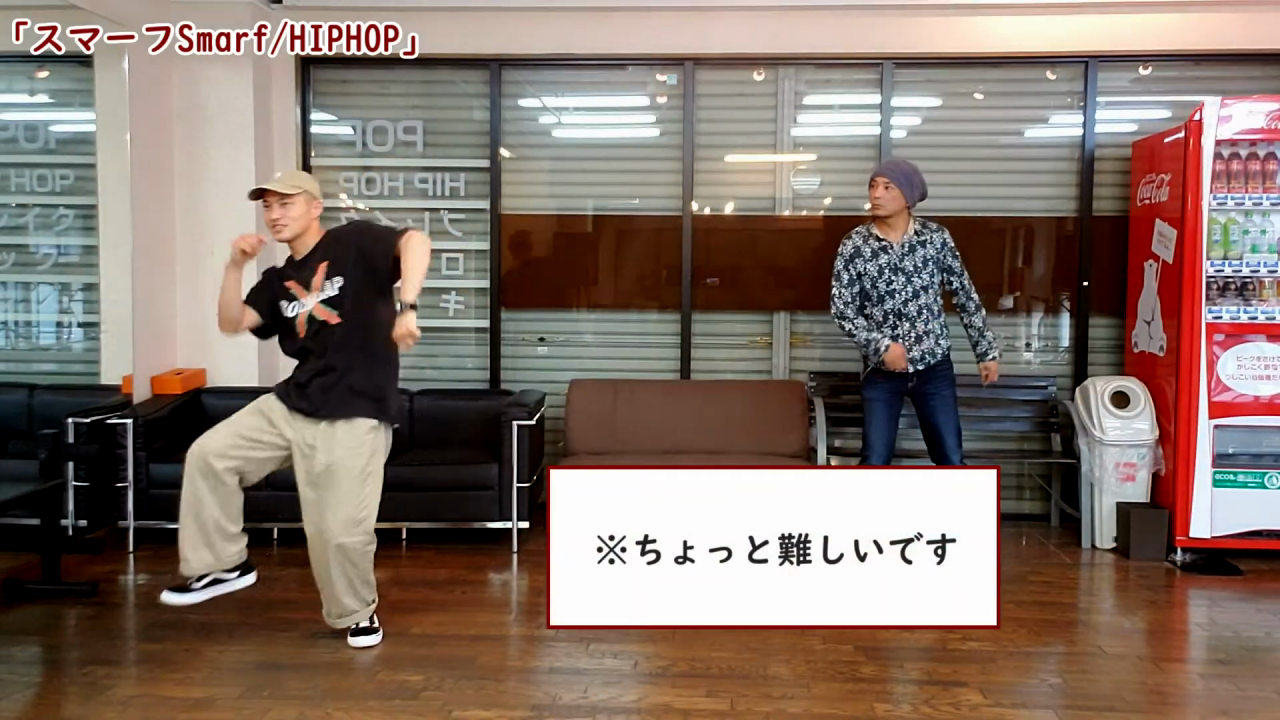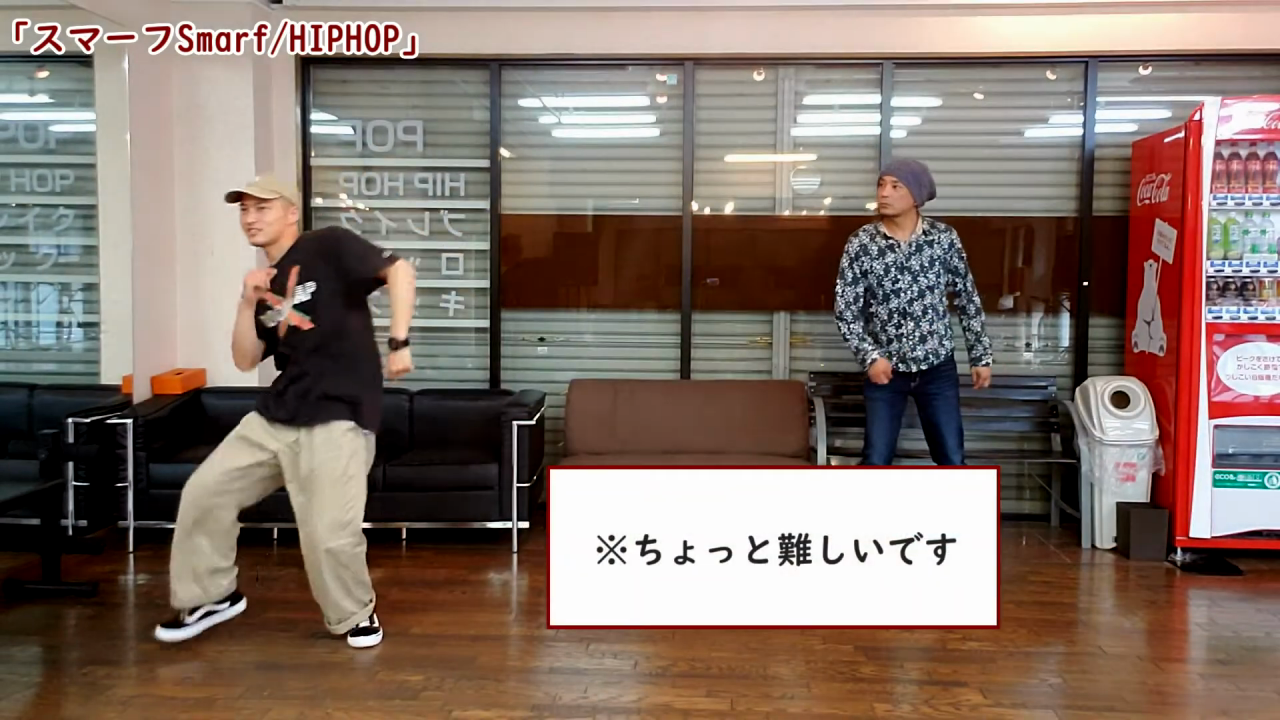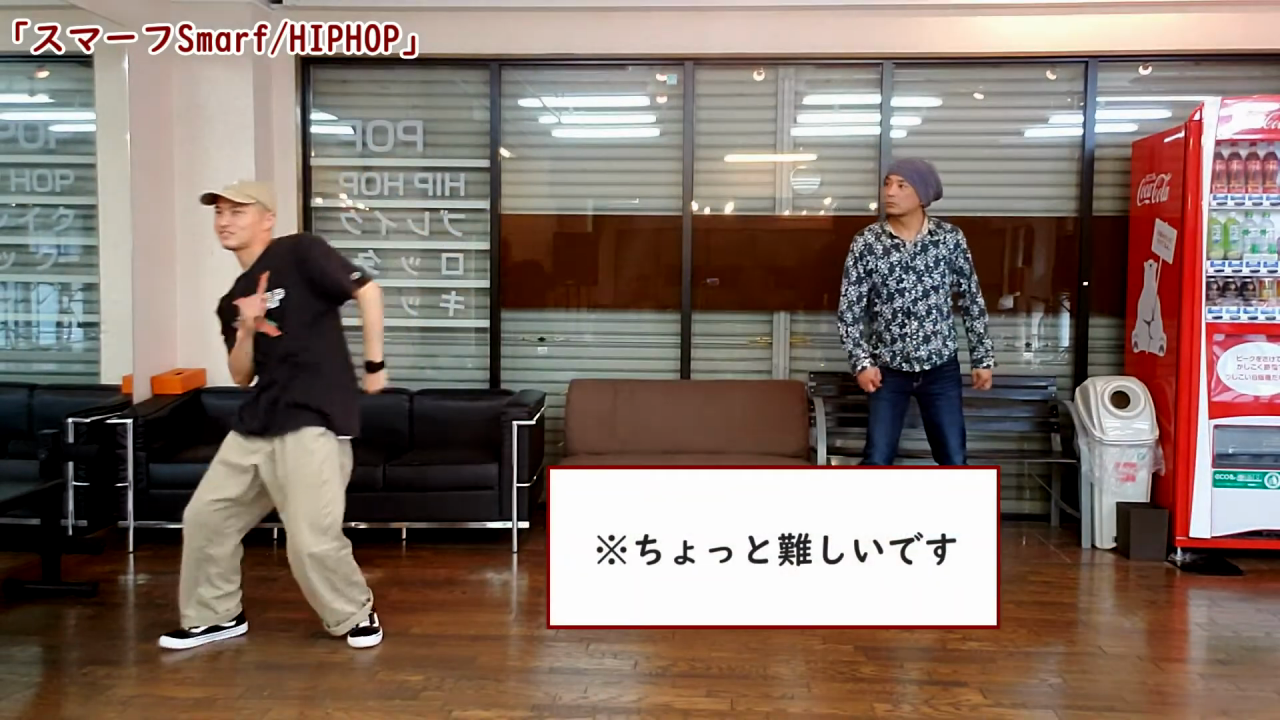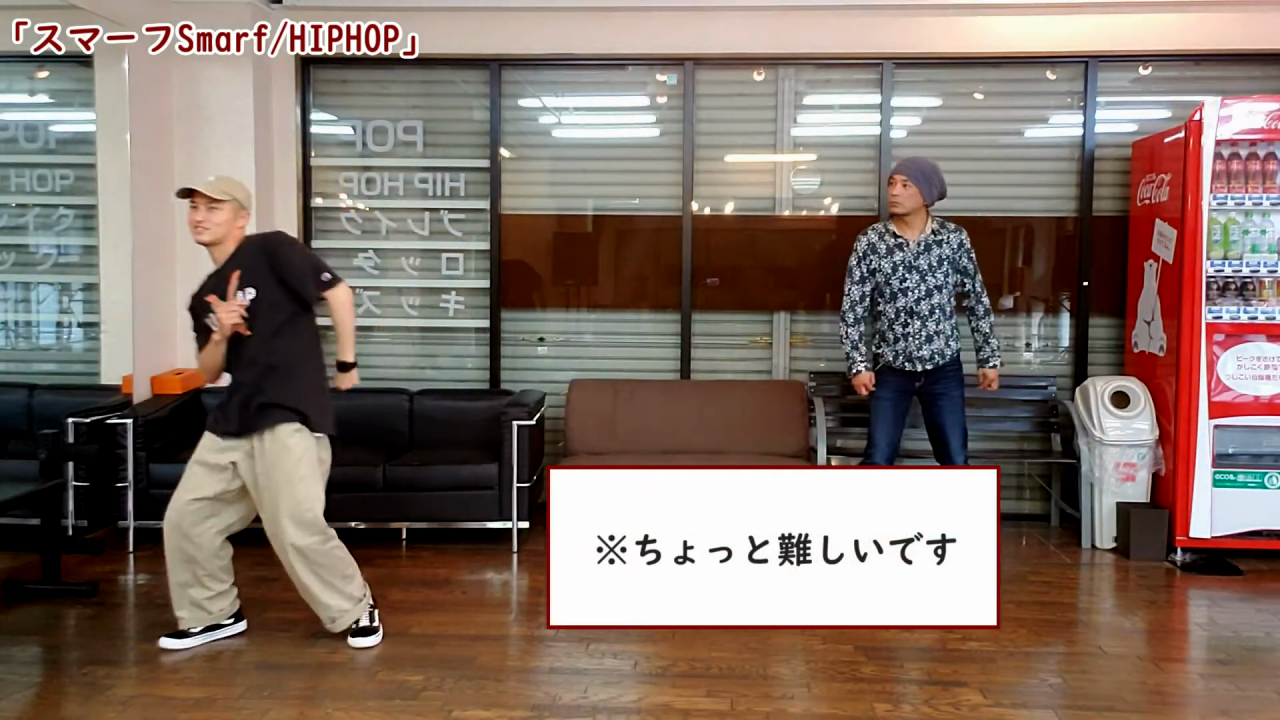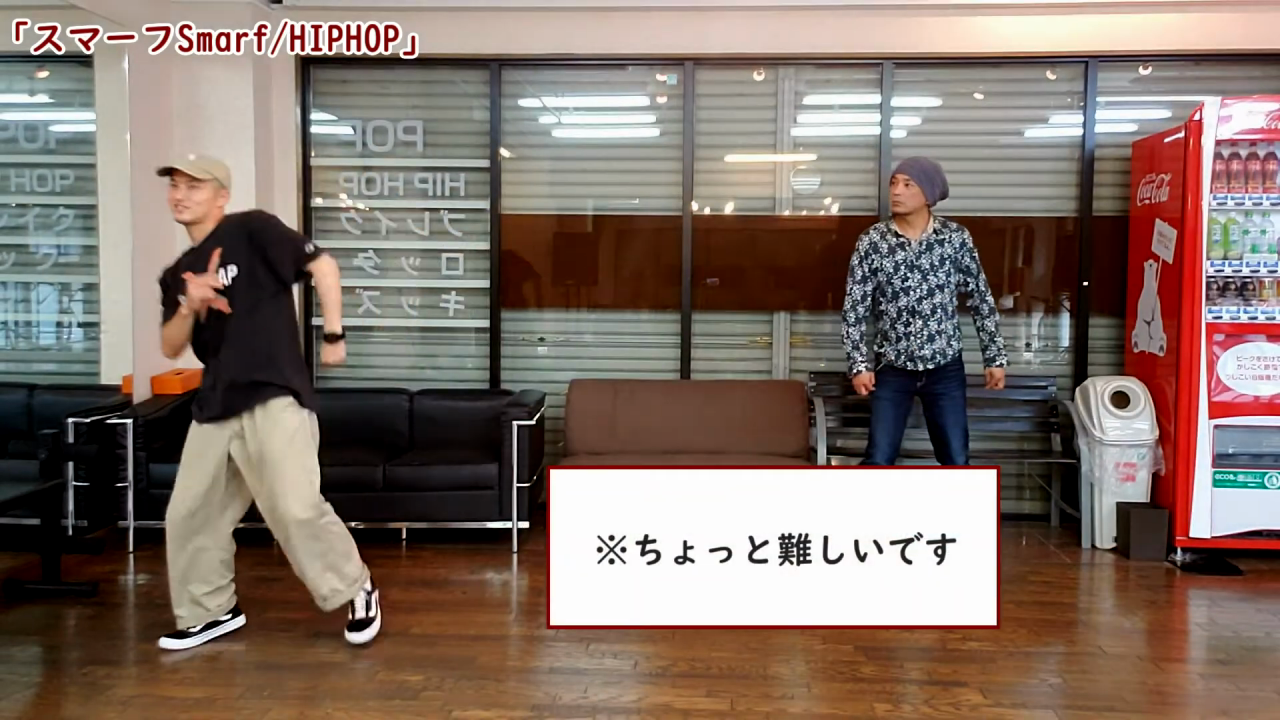
dt=0.1s
person 1, frame 1
left shoulder: (358, 240)
right shoulder: (278, 281)
left elbow: (416, 241)
right elbow: (230, 324)
left wrist: (406, 308)
right wrist: (235, 264)
left hip: (355, 410)
right hip: (293, 402)
left knee: (341, 529)
right knee: (208, 455)
left ankle: (356, 612)
right ankle: (223, 564)
person 1, frame 2
left shoulder: (328, 246)
right shoulder: (257, 291)
left elbow: (398, 271)
right elbow: (245, 359)
left wrist: (399, 343)
right wrist: (248, 304)
left hip: (335, 414)
right hip: (278, 412)
left knee: (329, 532)
right knee: (204, 494)
left ankle: (354, 615)
right ankle: (212, 598)
person 1, frame 3
left shoulder: (300, 252)
right shoulder: (233, 300)
left elbow: (366, 291)
right elbow: (241, 376)
left wrist: (373, 363)
right wrist: (244, 328)
left hip: (313, 421)
right hip: (257, 421)
left knee: (312, 538)
right knee: (204, 516)
left ankle: (354, 614)
right ankle: (218, 615)
person 1, frame 4
left shoulder: (271, 250)
right shoulder: (205, 293)
left elbow: (336, 291)
right elbow: (209, 370)
left wrist: (345, 362)
right wrist: (219, 332)
left hip: (289, 418)
right hip: (231, 423)
left knee: (297, 531)
right knee: (186, 517)
left ankle: (357, 607)
right ankle: (212, 615)
person 1, frame 5
left shoulder: (255, 229)
right shoulder: (177, 274)
left elbow: (322, 267)
right elbow: (170, 348)
left wrist: (333, 334)
right wrist: (188, 308)
left hip: (275, 396)
right hip: (215, 407)
left knee: (295, 509)
right knee: (186, 515)
left ankle: (355, 590)
right ankle: (211, 611)
person 2, frame 1
left shoulder: (936, 237)
right shoulder: (855, 245)
left elbow: (965, 295)
right elbow: (841, 309)
left wrist: (985, 351)
right wrist: (881, 345)
left hip: (933, 366)
right hip: (882, 370)
left knee: (951, 460)
right knee: (874, 462)
person 2, frame 2
left shoulder: (945, 238)
right shoulder: (862, 243)
left elbow: (968, 299)
right elbow: (845, 309)
left wrist: (981, 357)
right wrist: (870, 355)
left hip: (938, 367)
right hip: (885, 368)
left knee: (952, 460)
right knee: (876, 461)
person 2, frame 3
left shoulder: (950, 238)
right shoulder: (867, 242)
left elbow: (972, 300)
right elbow: (848, 309)
left wrist: (982, 358)
right wrist: (862, 362)
left hip: (941, 367)
right hip: (887, 368)
left knee: (954, 460)
right knee: (877, 460)
person 2, frame 4
left shoulder: (954, 238)
right shoulder: (871, 241)
left elbow: (977, 300)
right elbow: (852, 308)
left wrist: (989, 358)
right wrist: (858, 363)
left hip: (944, 367)
right hip: (892, 368)
left knee: (955, 460)
right knee: (878, 459)
person 2, frame 5
left shoulder: (957, 237)
right shoulder: (873, 241)
left elbow: (981, 299)
right elbow: (854, 308)
left wrist: (995, 357)
right wrist: (858, 363)
left hip: (945, 367)
right hip: (893, 368)
left knee: (956, 461)
right knee: (879, 460)
